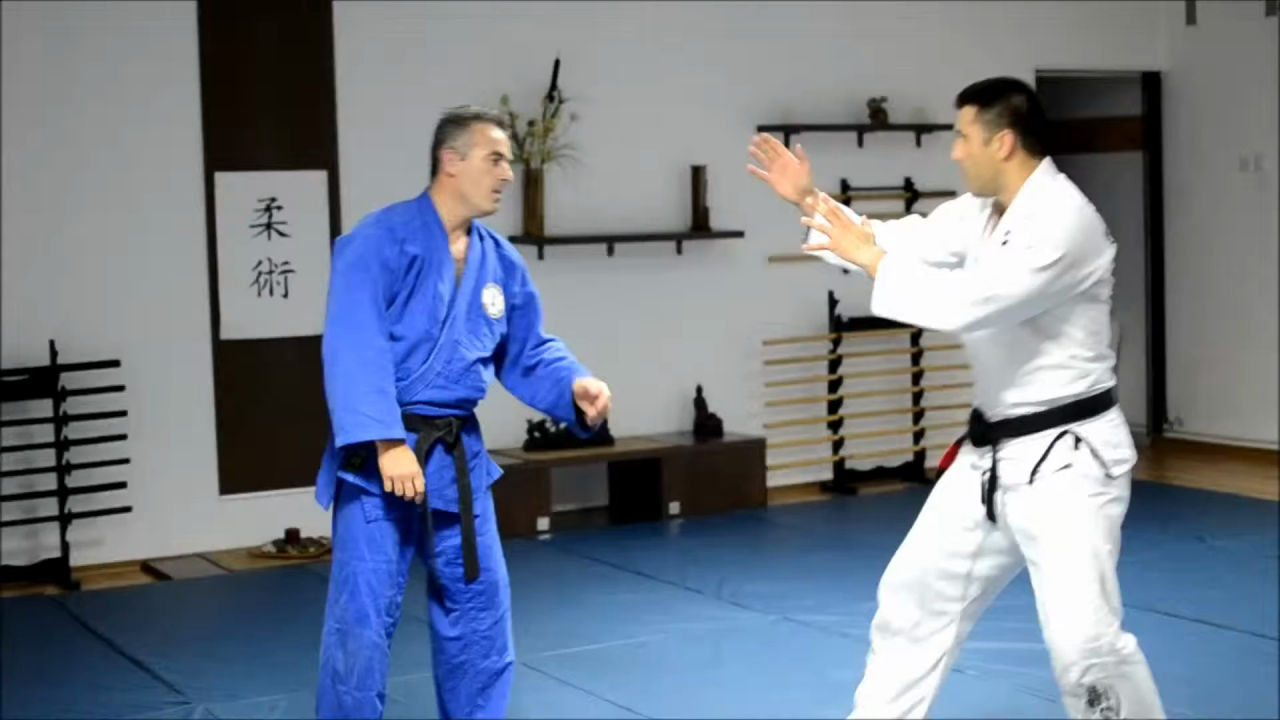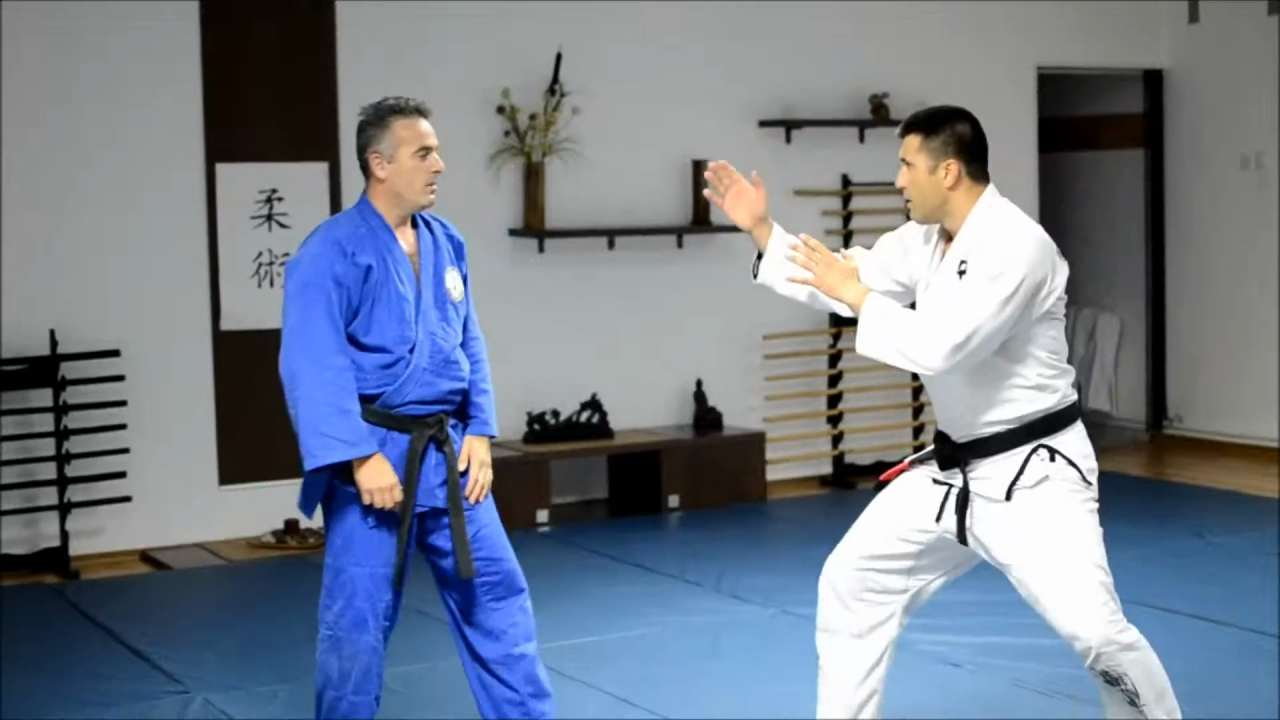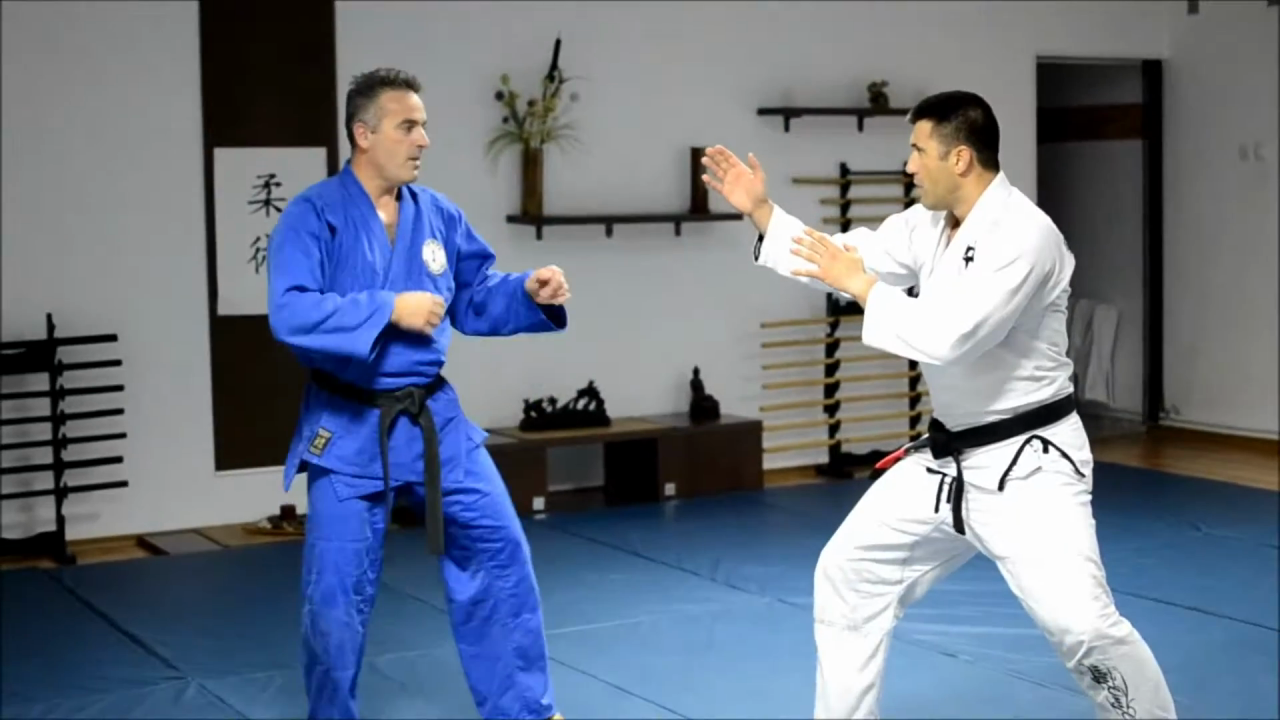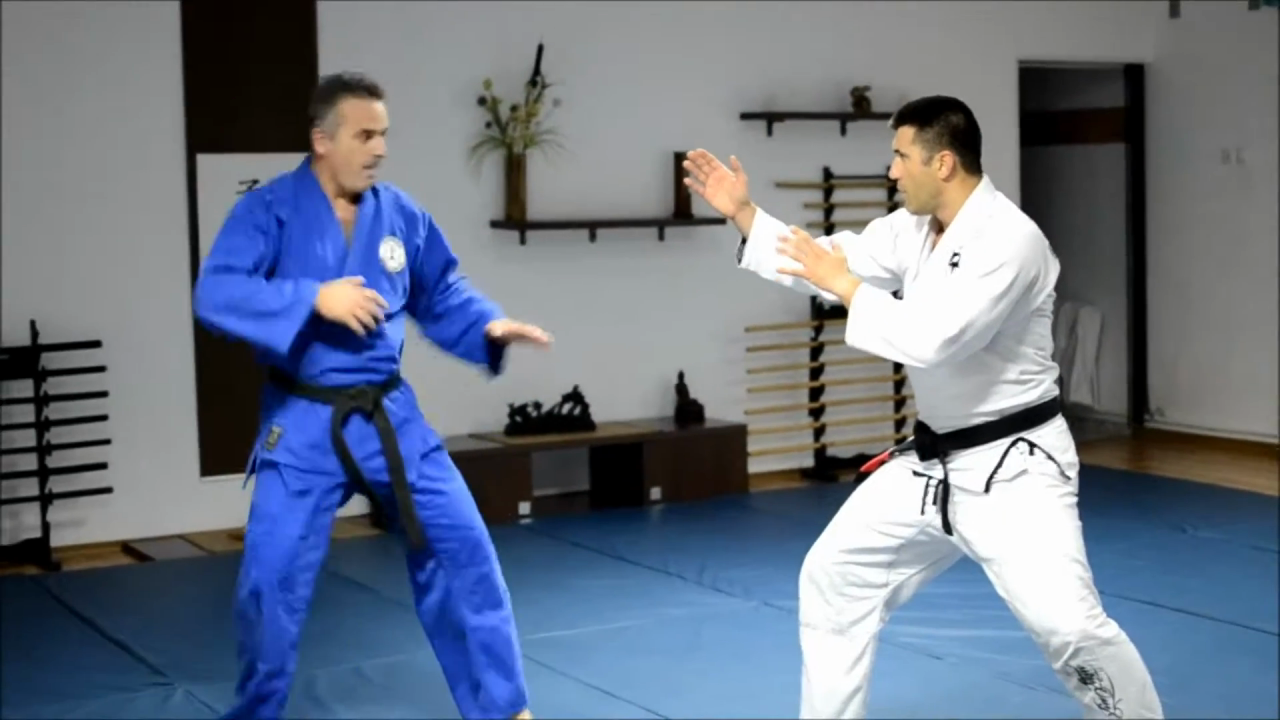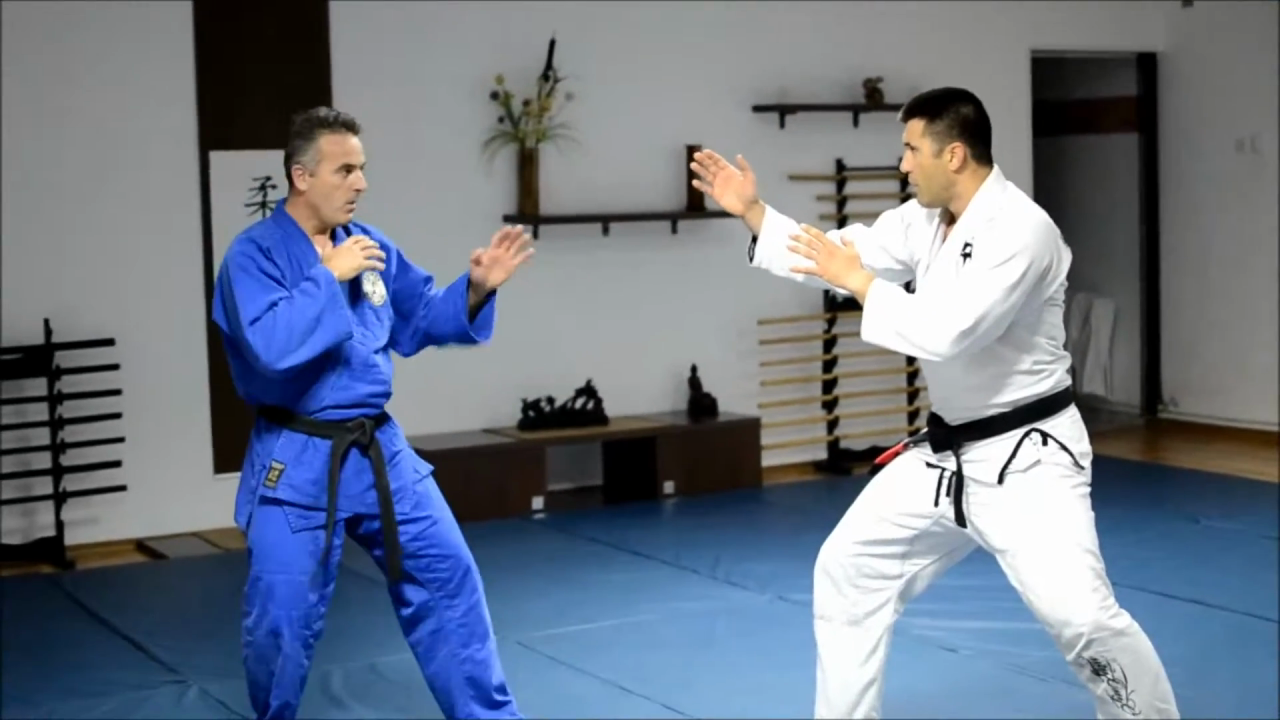
dt=0.5s
person 1, frame 1
left shoulder: (501, 262)
right shoulder: (381, 239)
left elbow: (527, 354)
right elbow: (352, 348)
left wrist: (576, 385)
right wrist: (386, 442)
left hip: (458, 450)
right hip: (382, 452)
left knee: (477, 599)
right knee: (363, 614)
person 1, frame 2
left shoulder: (445, 242)
right shoulder: (332, 251)
right elbow: (311, 365)
left wrist: (478, 431)
right wrist: (360, 457)
left hip: (445, 447)
right hip: (374, 452)
left knee: (493, 588)
right knee: (359, 616)
person 1, frame 3
left shoulder: (437, 214)
right shoulder: (313, 215)
left elbow: (478, 296)
right elbow: (291, 312)
left wrist: (532, 292)
right wrist: (389, 309)
left hip: (431, 416)
right hip: (351, 423)
left knee: (495, 546)
right knee: (336, 583)
person 1, frame 4
left shoulder: (400, 213)
right shoulder: (266, 210)
left elbow: (441, 293)
right elbow: (215, 294)
left wrist: (489, 324)
right wrist: (312, 298)
left hip: (389, 415)
right hip: (304, 425)
left knee: (460, 548)
right knee: (272, 577)
person 1, frame 5
left shoulder: (370, 244)
right shoulder: (255, 254)
left elbow: (419, 322)
right elbow: (274, 346)
left wrist: (476, 286)
right wrist: (329, 275)
left hip: (378, 448)
right hip: (297, 461)
left knee: (446, 574)
right knee: (284, 615)
person 2, frame 1
left shoulder: (1064, 221)
right shoulder: (983, 211)
left elbow: (965, 304)
right elbow: (906, 243)
left wrist: (869, 256)
right wrist: (810, 200)
left hip: (1067, 456)
right hip: (996, 451)
left knee: (1084, 639)
right knee: (916, 591)
person 2, frame 2
left shoulder: (1016, 245)
right shoulder: (924, 239)
left elbow: (939, 347)
right elbow: (840, 280)
left wrist: (856, 295)
right wrist: (761, 227)
left hip: (1035, 470)
right hip: (953, 467)
left knee: (1093, 629)
right knee: (851, 583)
person 2, frame 3
left shoulder: (1023, 234)
right shoulder: (930, 223)
left elbow: (950, 336)
right elbow: (839, 257)
left wrist: (861, 286)
right wrist: (760, 211)
left hip: (1027, 461)
right hip: (946, 457)
left knee: (1081, 622)
right knee: (849, 573)
person 2, frame 4
left shoulder: (1009, 239)
right shoulder: (914, 228)
left elbow: (931, 341)
right elbow: (824, 262)
left wrist: (844, 285)
right wrist: (742, 213)
left hip: (1013, 464)
right hip: (932, 459)
left knee: (1068, 624)
right knee: (834, 577)
person 2, frame 5
left shoulder: (1020, 229)
right shoulder: (925, 218)
left elbow: (947, 333)
right elbow: (837, 254)
left wrist: (859, 281)
right wrist: (753, 212)
left hip: (1026, 456)
right hip: (945, 451)
left knee: (1081, 613)
right knee: (849, 569)
